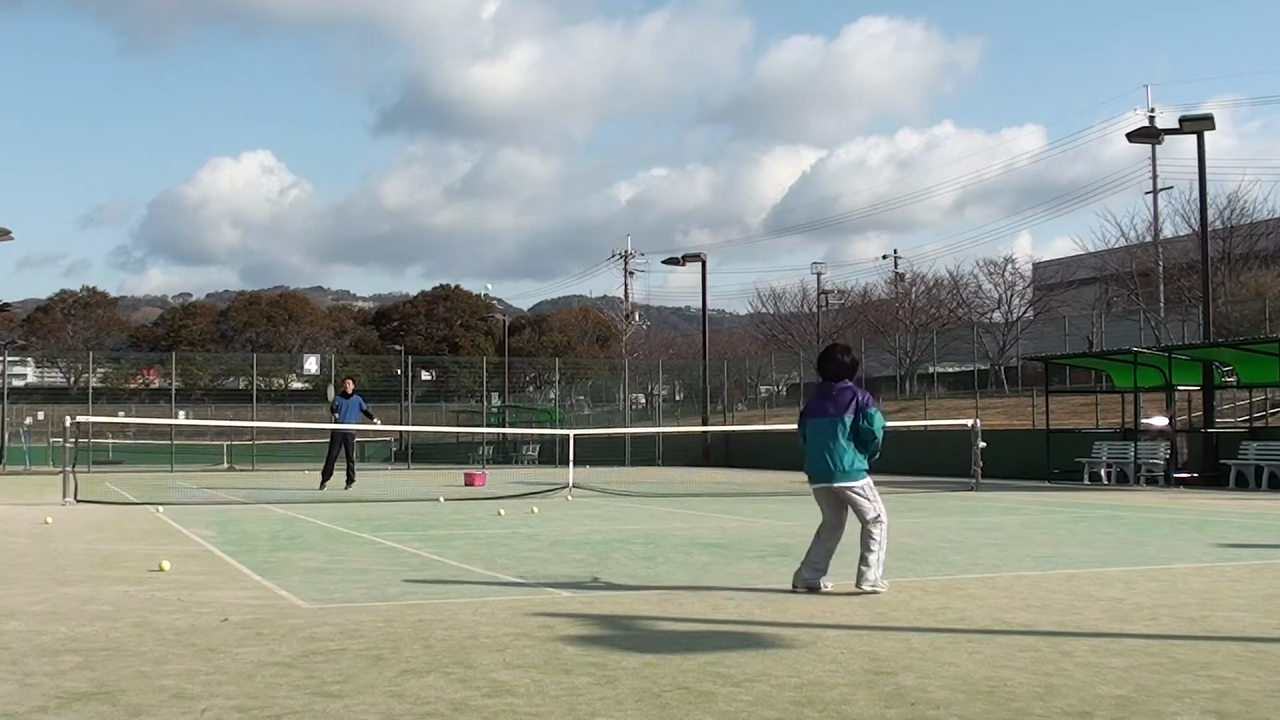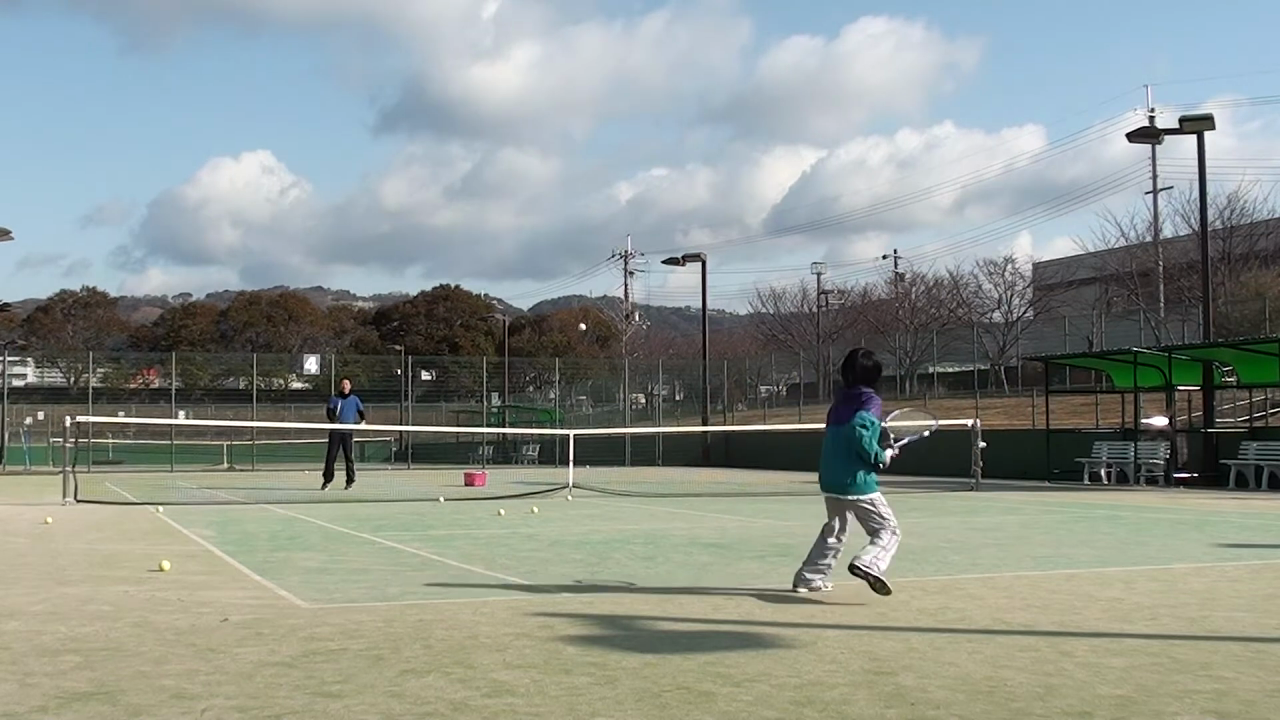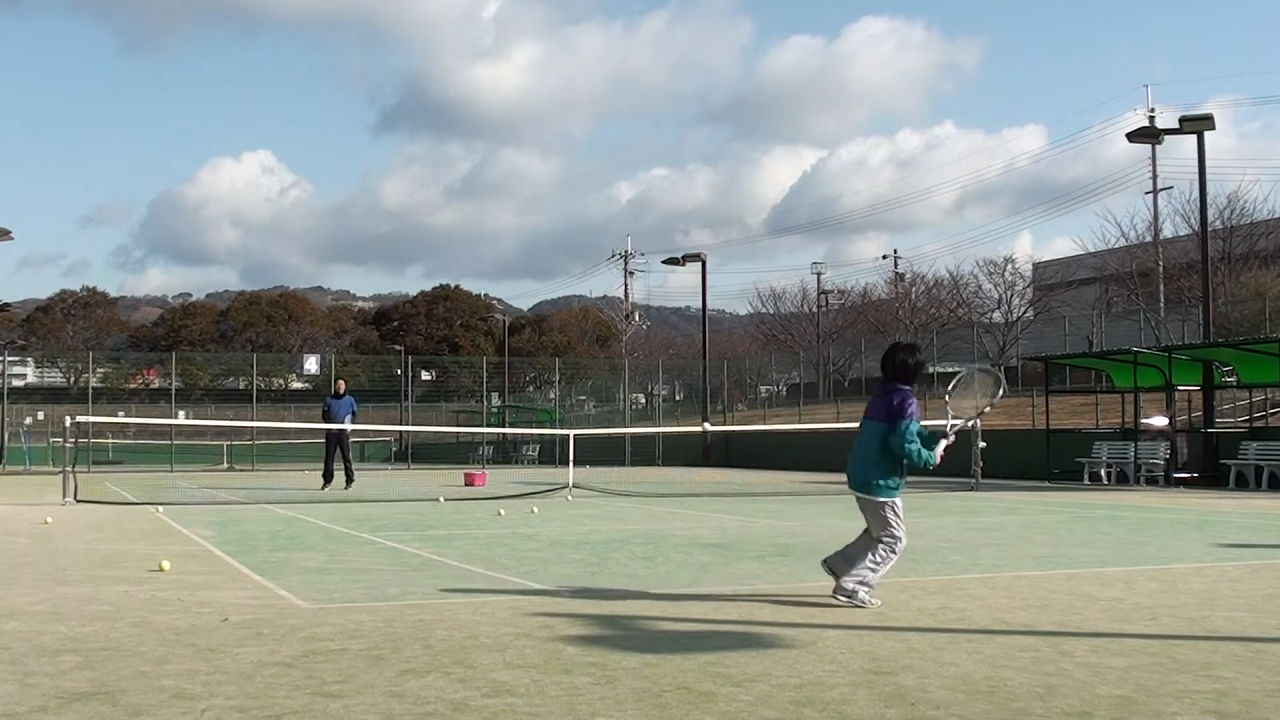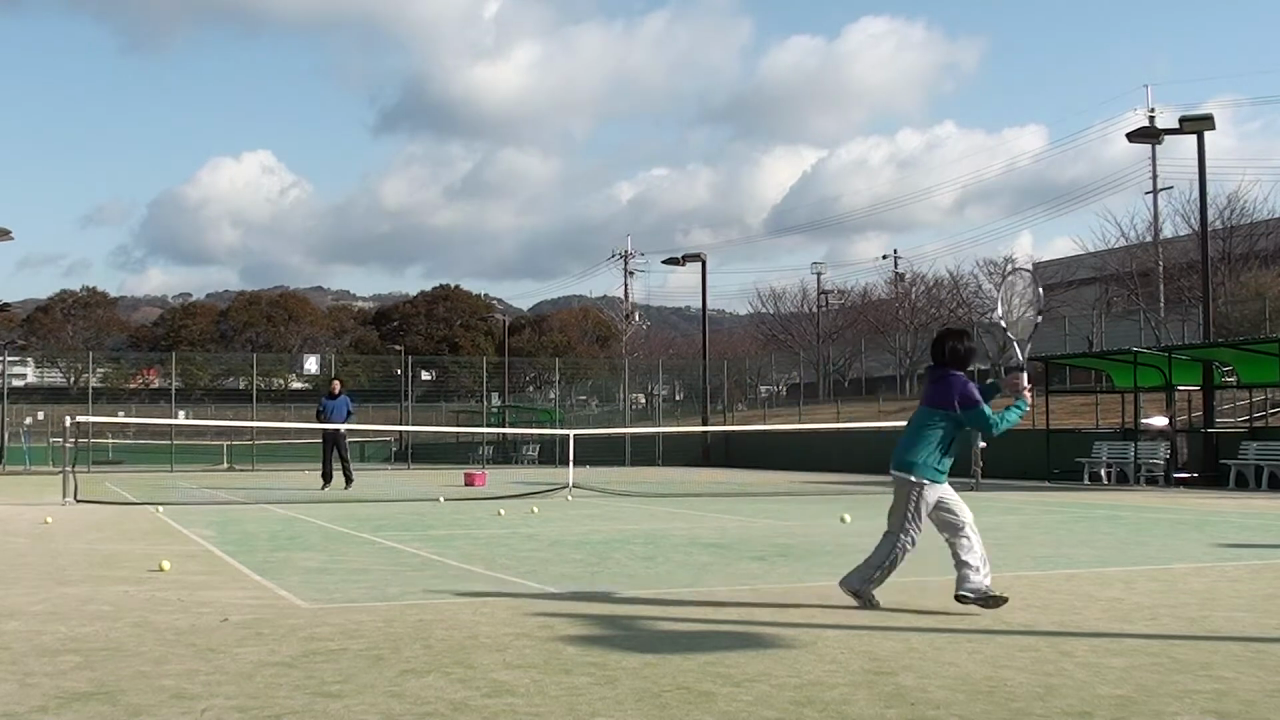
dt=0.2s
person 1, frame 1
left shoulder: (812, 401)
right shoulder: (859, 396)
left elbow: (803, 439)
right elbow: (874, 429)
right wrist: (870, 450)
left hip: (819, 475)
right hip: (850, 472)
left knee: (832, 524)
right knee: (876, 520)
left ankle: (808, 578)
right ankle: (868, 578)
person 1, frame 2
left shoulder: (839, 403)
right shoulder: (870, 401)
right elbow: (859, 431)
left wrist: (882, 448)
right wrist: (879, 457)
left hip: (831, 482)
right hip: (858, 484)
left knee: (834, 530)
right knee: (888, 531)
left ankle: (809, 577)
right ankle: (867, 565)
person 1, frame 3
left shoulder: (881, 396)
right shoulder: (905, 401)
right elbow: (903, 445)
left wrist: (929, 439)
right wrist: (931, 457)
left hip: (862, 478)
right hip: (879, 482)
left knee: (879, 532)
right knee: (890, 542)
left ankle: (838, 565)
right ankle: (850, 591)
person 1, frame 4
left shoulder: (940, 382)
right shoulder: (959, 384)
right elbow: (990, 425)
left wrist: (998, 386)
right wrist: (1020, 405)
left hip: (925, 472)
right hip: (918, 471)
left knee: (961, 523)
right knee: (902, 535)
left ankle: (972, 587)
right ankle: (859, 585)
